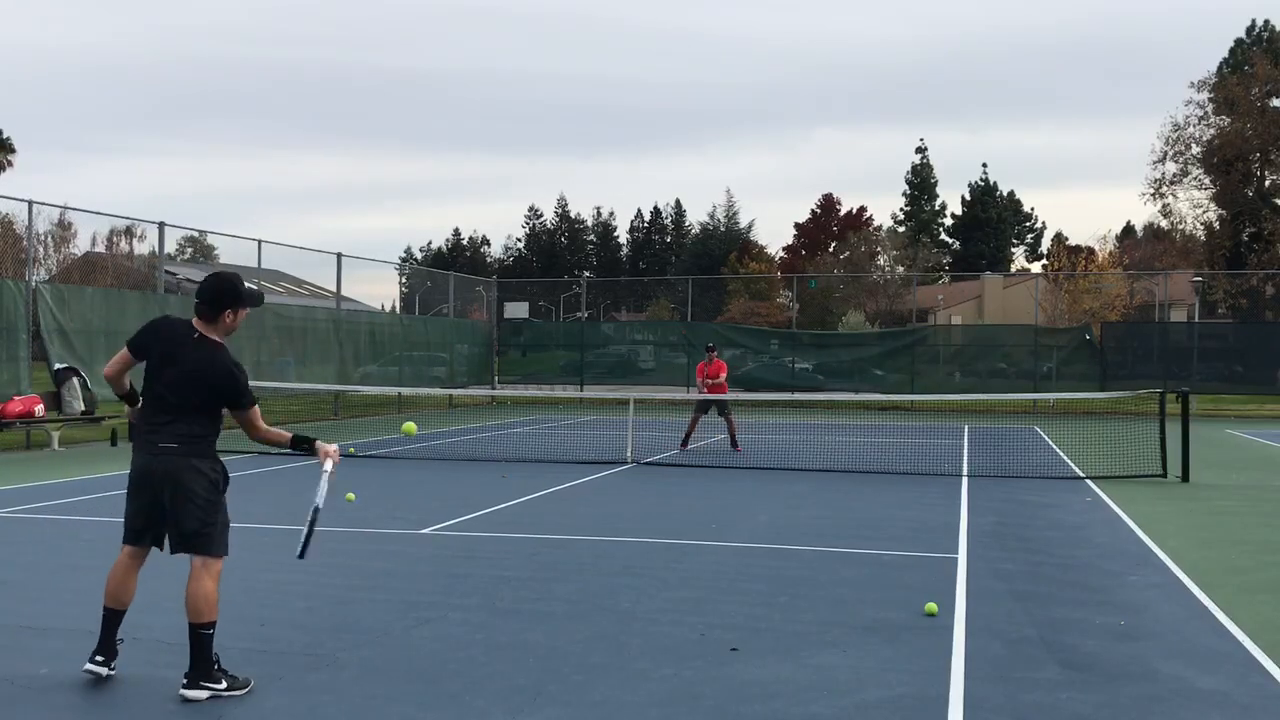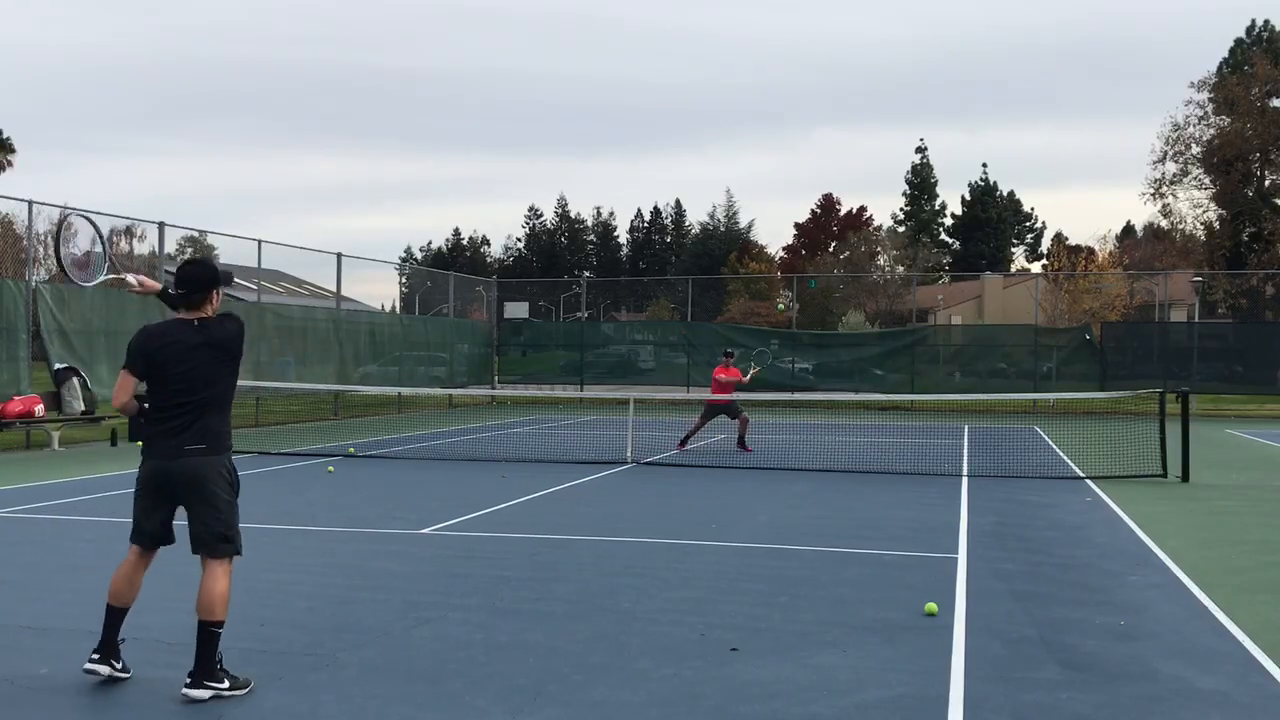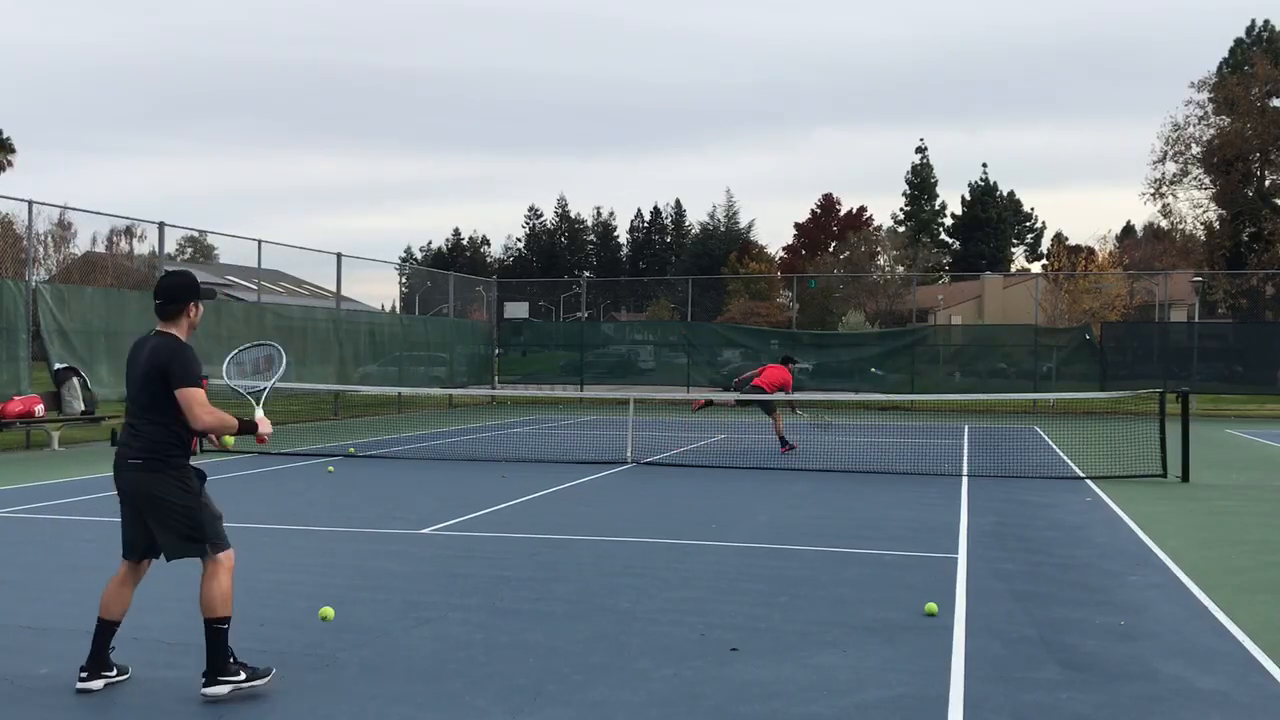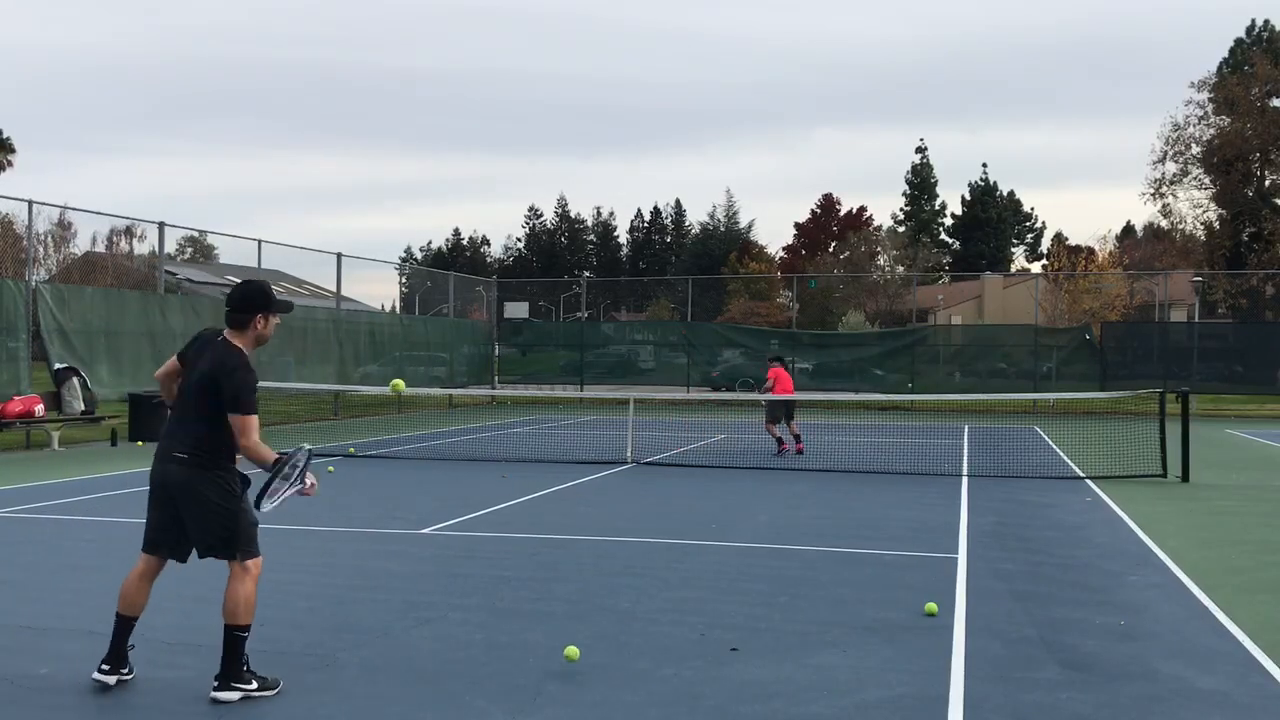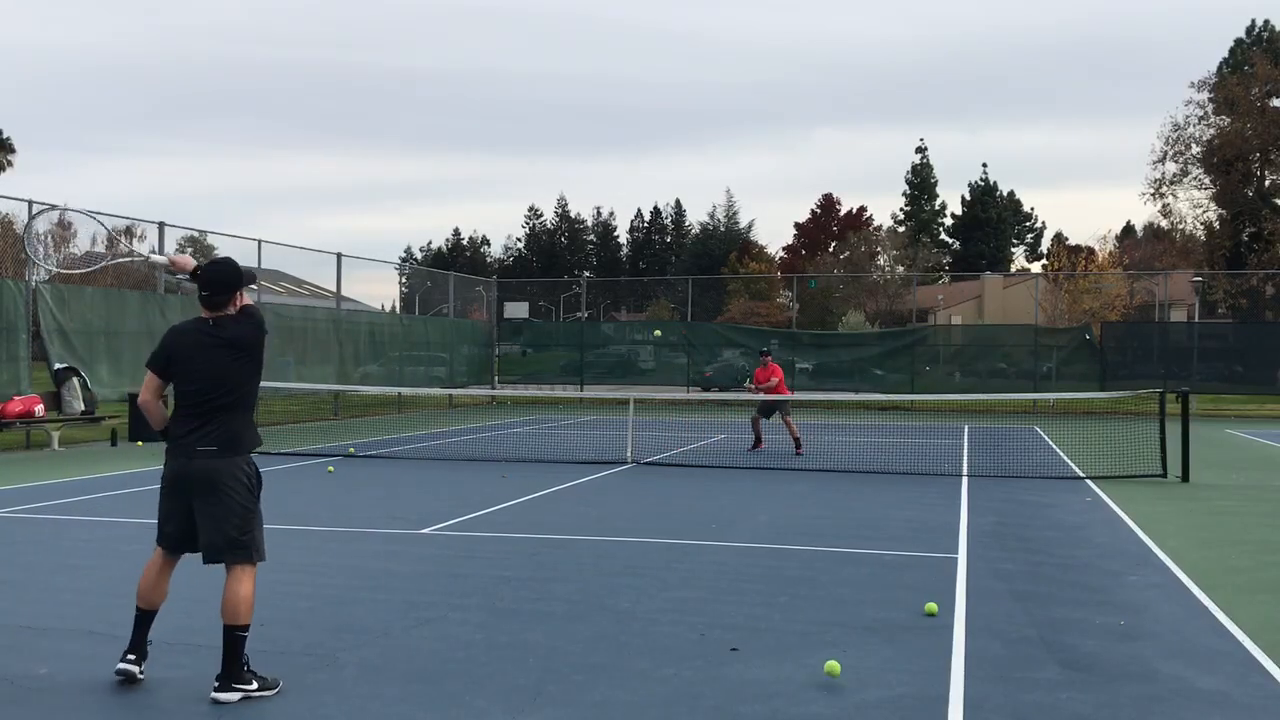
dt=0.4s
person 1, frame 1
left shoulder: (158, 329)
right shoulder: (226, 368)
left elbow: (111, 374)
right elbow: (258, 432)
left wrist: (135, 405)
right wrist: (309, 445)
left hip: (146, 457)
right hip: (192, 465)
left knee: (133, 552)
right knee: (206, 564)
left ankle: (104, 651)
right ankle: (201, 674)
person 1, frame 2
left shoulder: (148, 337)
right shoulder: (231, 330)
left elbow: (120, 401)
right elbow: (210, 320)
right wrist: (158, 289)
left hip: (158, 460)
right hip: (207, 462)
left knee: (140, 552)
right knee: (218, 564)
left ankle: (105, 652)
right ankle: (205, 673)
person 1, frame 3
left shoulder: (143, 346)
right shoulder: (178, 353)
right elbow: (201, 418)
left wrist: (205, 427)
right wrist: (250, 426)
left hip: (132, 468)
right hip: (163, 473)
left knee: (132, 565)
right knee: (219, 559)
left ankle: (95, 665)
right ankle: (220, 669)
person 1, frame 4
left shoulder: (206, 342)
right shoulder: (238, 373)
left elbow: (165, 376)
right elbow: (248, 447)
left hip: (165, 468)
right hip: (207, 477)
left knee: (150, 562)
right knee: (247, 565)
left ankle: (112, 661)
right ankle: (234, 675)
person 1, frame 5
left shoulder: (175, 337)
right shoulder: (250, 326)
left elbow: (147, 401)
right elbow: (240, 307)
right wrist: (193, 268)
left hip: (181, 462)
right hip: (228, 465)
left knee: (165, 554)
right knee: (242, 567)
left ankle: (134, 651)
right ankle: (232, 676)
